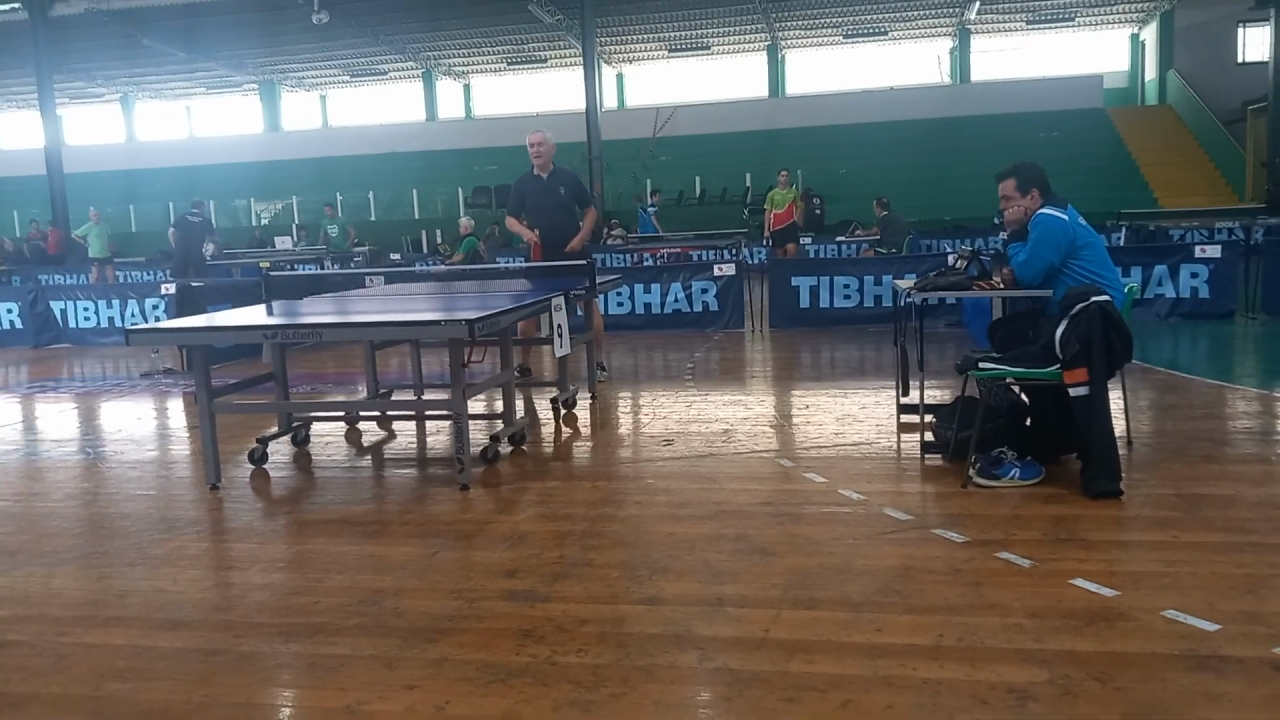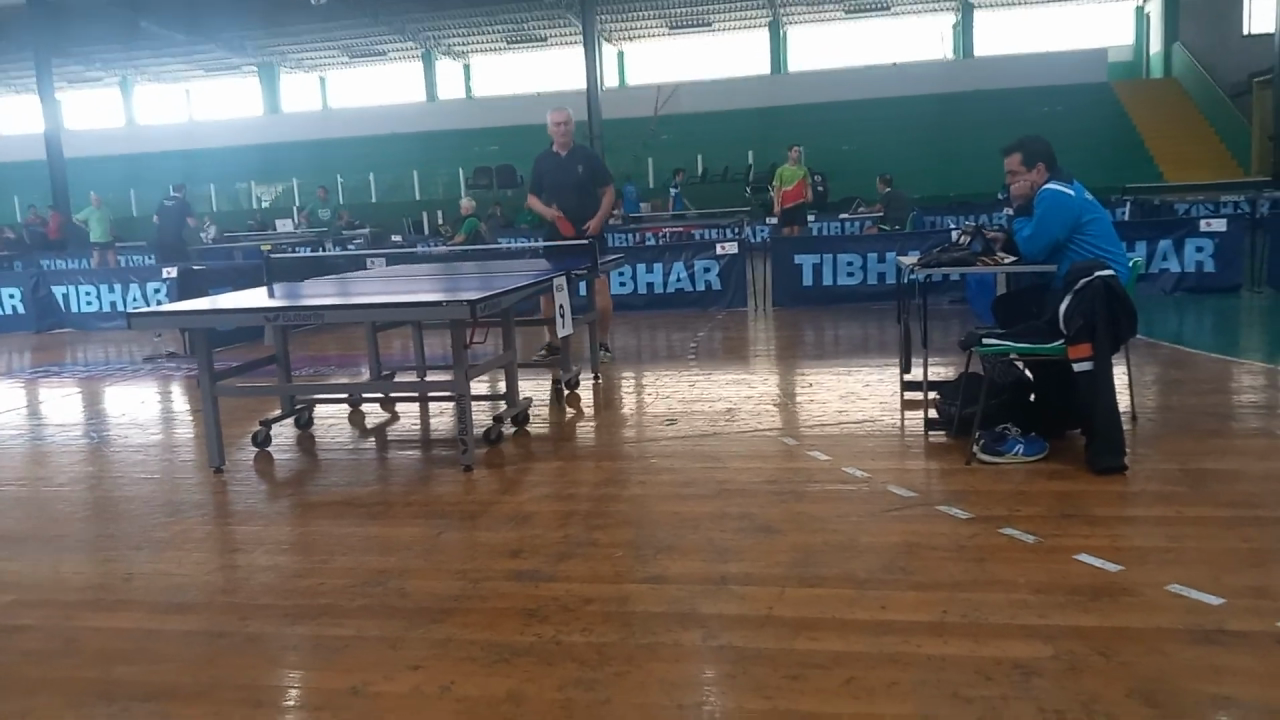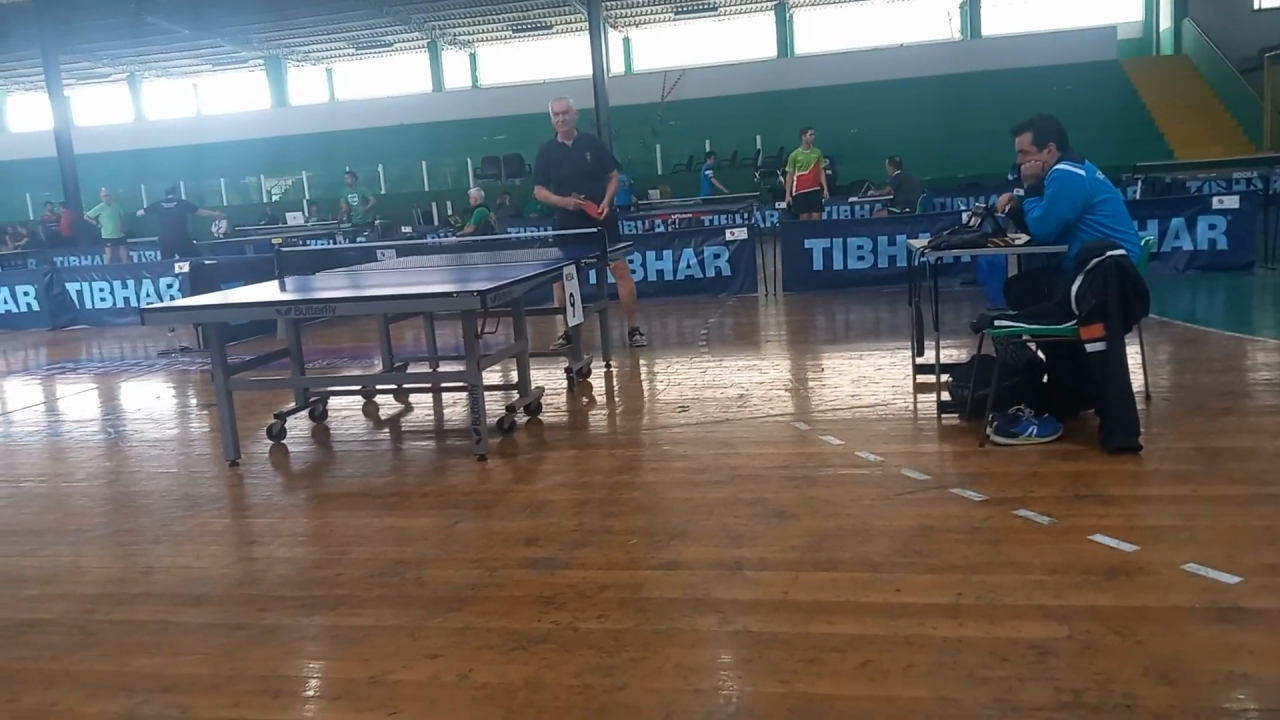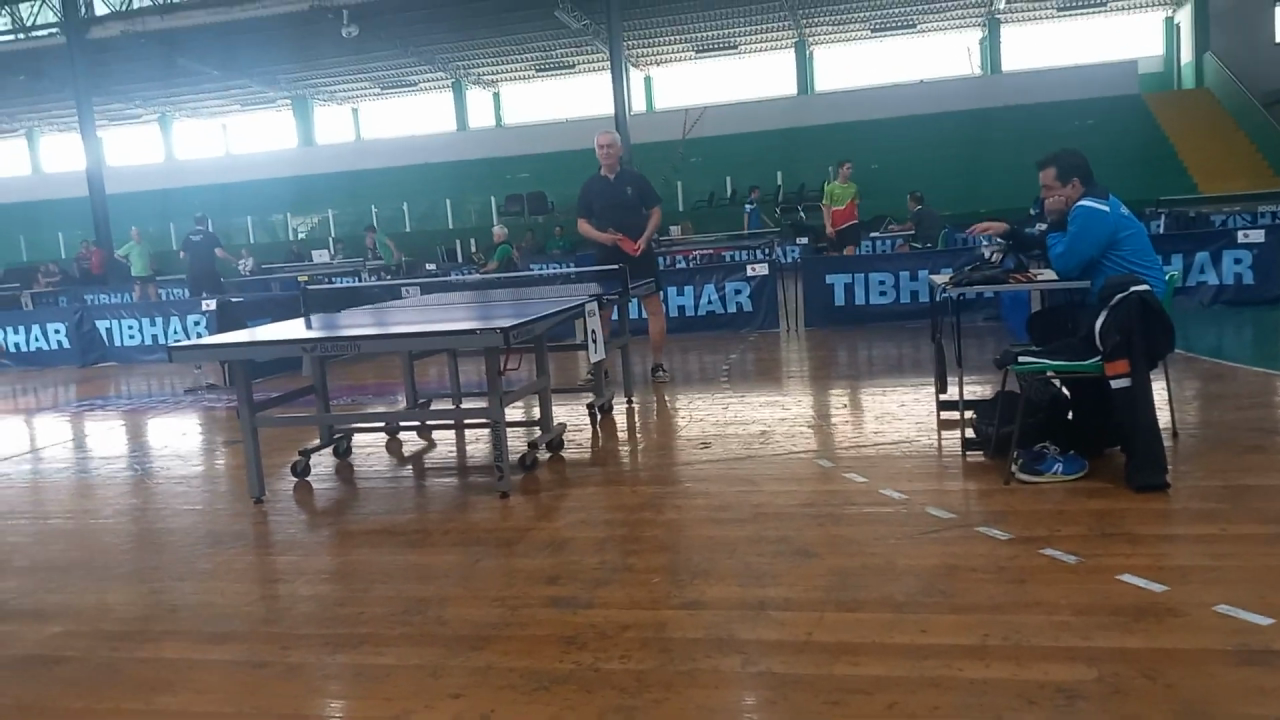
dt=0.5s
person 1, frame 1
left shoulder: (1050, 220)
right shoulder: (1052, 215)
left elbow: (1029, 274)
right elbow: (1034, 271)
left wrist: (1014, 233)
right wrist: (1014, 273)
left knee: (1009, 338)
right knee: (1005, 331)
person 1, frame 2
left shoulder: (1054, 195)
right shoulder: (1059, 191)
left elbow: (1033, 251)
right elbow: (1037, 244)
left wrist: (1020, 207)
right wrist: (1007, 239)
left knee: (1011, 313)
right knee: (1012, 308)
right ankle: (1059, 412)
person 1, frame 3
left shoulder: (1066, 176)
right shoulder: (1071, 170)
left elbow: (1042, 231)
right elbow: (1042, 223)
left wrist: (1032, 187)
right wrist: (1017, 206)
left knee: (1022, 294)
right knee: (1020, 287)
left ankle: (1065, 399)
right ankle: (1072, 392)
person 1, frame 4
left shoulder: (1089, 212)
right shoulder: (1093, 206)
left elbow: (1064, 266)
right elbow: (1055, 252)
left wrist: (1054, 221)
right wrist: (1008, 232)
left knee: (1046, 329)
right knee: (1046, 324)
person 2, frame 1
left shoulder: (569, 179)
right shoulder: (522, 184)
left elbow: (590, 211)
right elbow: (510, 219)
left wrist: (581, 238)
right wrist: (525, 232)
left hip: (573, 255)
right hip: (540, 257)
left ankle: (599, 363)
right ankle: (524, 366)
person 2, frame 2
left shoulder: (588, 156)
right shoulder: (542, 161)
left elbow: (608, 191)
right elbow: (532, 197)
left wrist: (599, 219)
right wrist: (546, 212)
left hip: (588, 234)
right hip: (557, 235)
left knee: (600, 287)
left ankle: (603, 343)
right ankle: (552, 343)
person 2, frame 3
left shoulder: (593, 143)
right shoulder: (546, 152)
left elbow: (613, 176)
right elbow: (539, 190)
left wrist: (607, 201)
right wrist: (563, 201)
left hip: (601, 220)
right hip: (568, 223)
left knee: (621, 270)
left ankle: (633, 328)
right ankle: (569, 331)
person 2, frame 4
left shoulder: (636, 179)
right shoulder: (590, 186)
left elbow: (655, 212)
right elbow: (582, 224)
left wrist: (645, 238)
right wrist: (602, 237)
left hip: (640, 255)
right hip: (607, 258)
left knee: (654, 307)
right knee: (600, 312)
left ankle: (658, 365)
